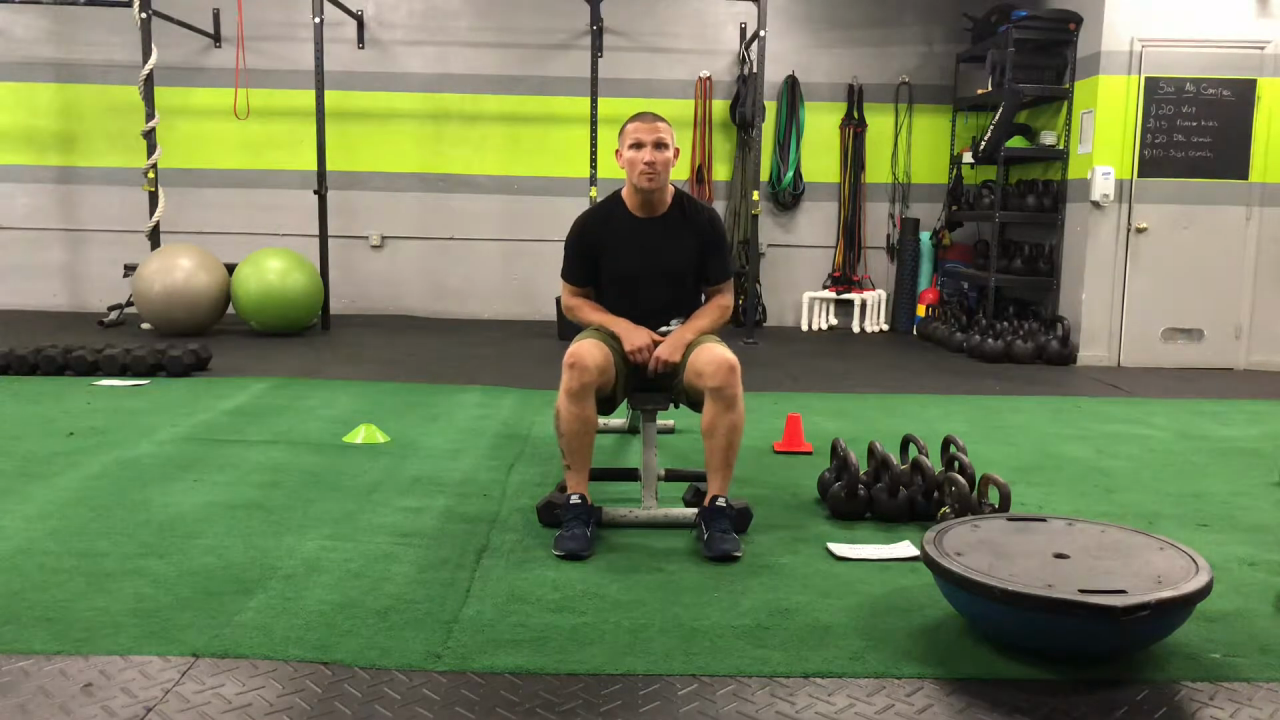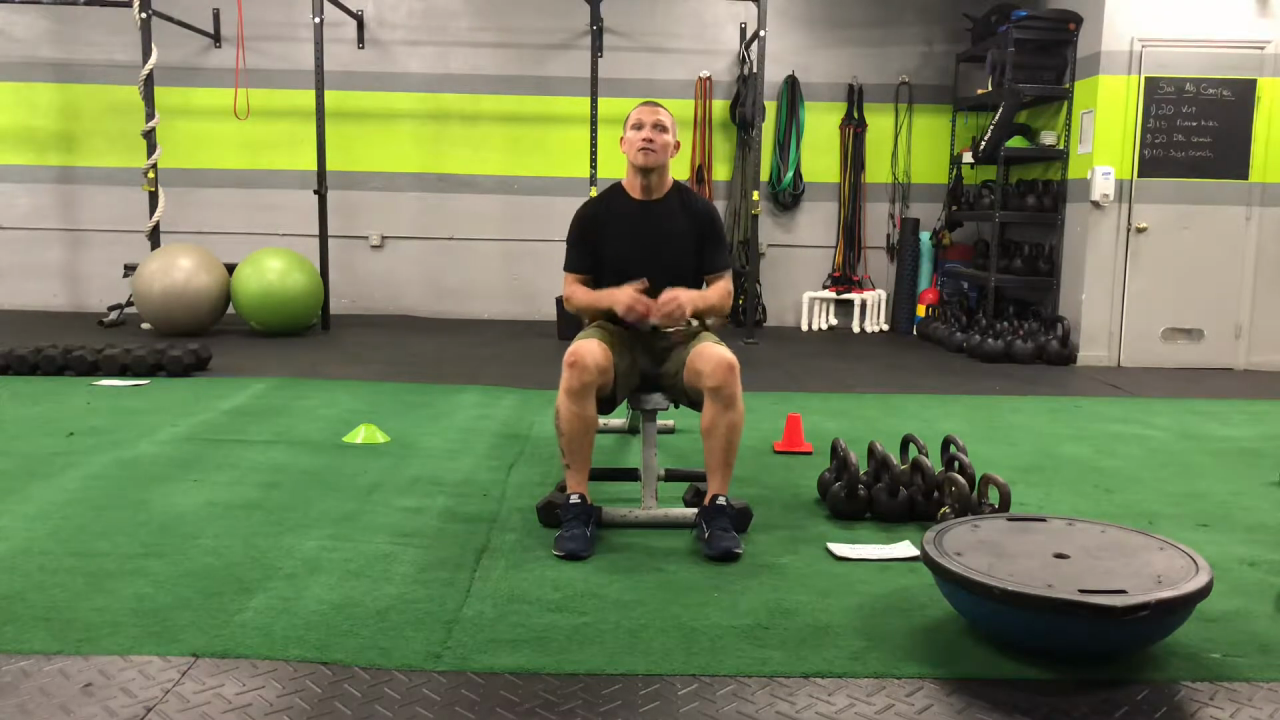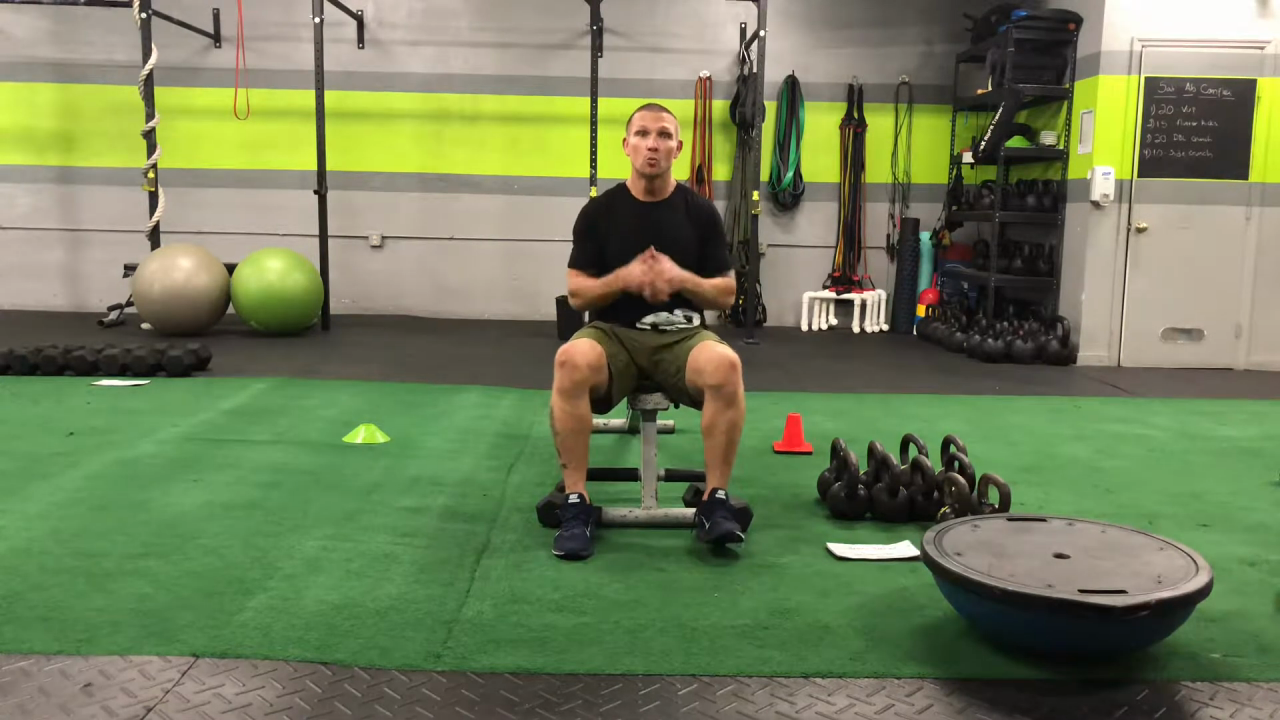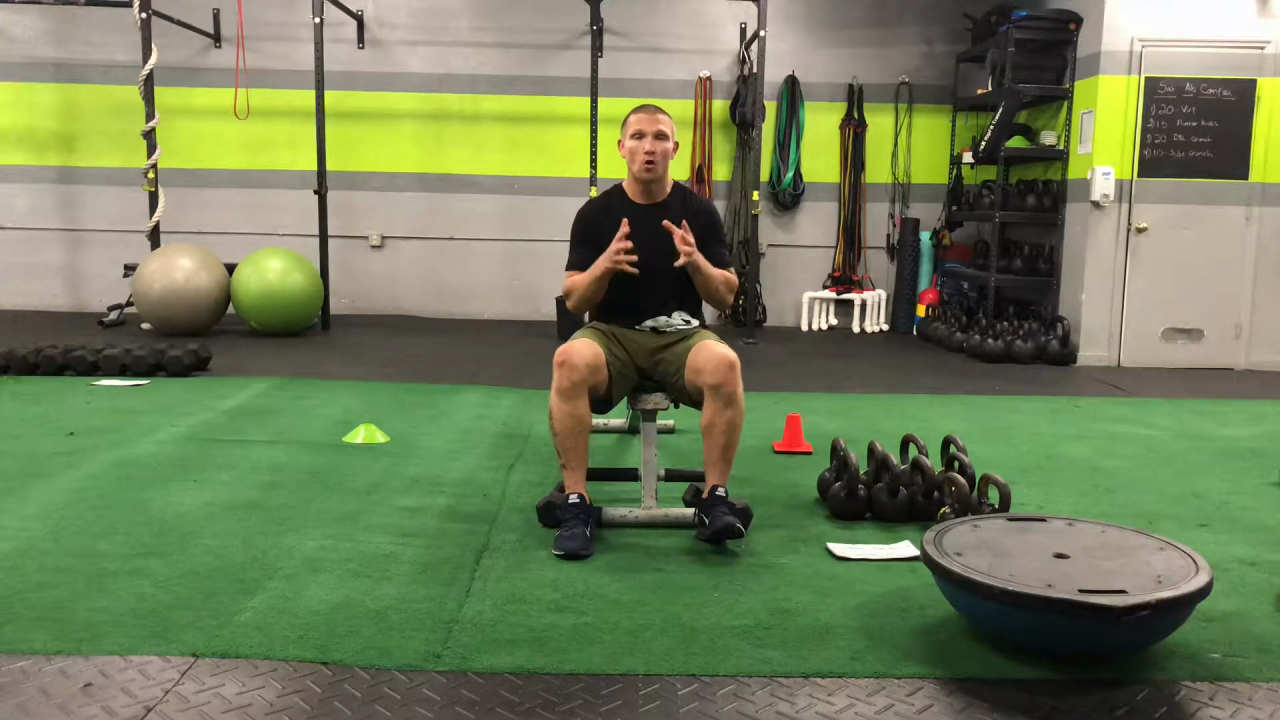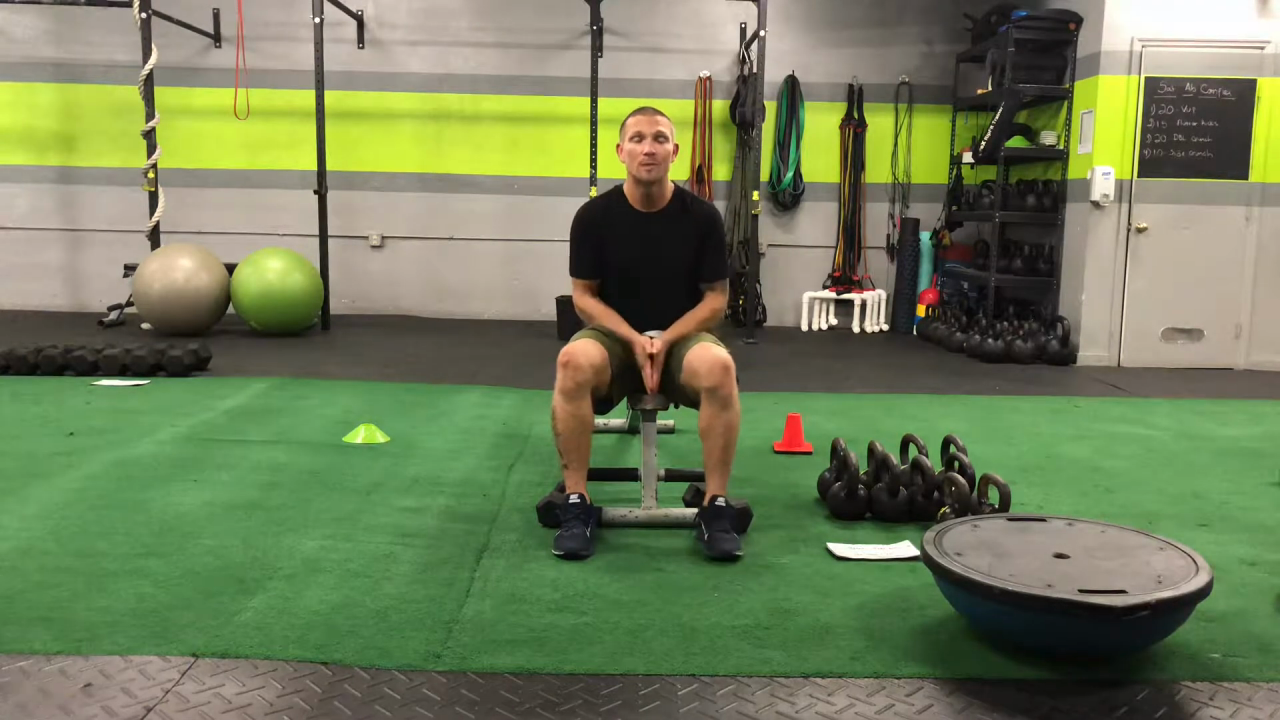
dt=0.5s
person 1, frame 1
left shoulder: (702, 221)
right shoulder: (592, 224)
left elbow: (721, 299)
right elbow: (573, 300)
left wrist: (682, 336)
right wrist: (623, 327)
left hip: (683, 337)
right hip: (615, 335)
left knee: (725, 367)
right knee: (578, 362)
left ankle: (716, 508)
right ankle: (577, 504)
person 1, frame 2
left shoulder: (698, 211)
right shoulder: (595, 212)
left elbow: (723, 291)
right elbow: (572, 293)
left wrist: (694, 299)
right wrist: (611, 298)
left hip: (681, 336)
right hip: (613, 334)
left knee: (723, 368)
right knee: (579, 362)
left ankle: (716, 507)
right ankle: (577, 504)
person 1, frame 3
left shoulder: (701, 213)
right shoulder: (599, 212)
left elbow: (726, 292)
right elbow: (576, 292)
left wrist: (683, 280)
right wrist: (623, 279)
left hip: (681, 333)
right hip: (614, 331)
left knee: (726, 366)
right knee: (570, 361)
left ankle: (715, 502)
right ankle: (576, 504)
person 1, frame 4
left shoulder: (699, 211)
right shoulder: (595, 213)
left elbow: (726, 295)
right elbow: (574, 299)
left wrist: (695, 260)
right wrist: (604, 265)
left hip: (681, 335)
right hip: (613, 334)
left knee: (725, 365)
right knee: (568, 361)
left ankle: (714, 499)
right ankle: (576, 503)
person 1, frame 5
left shoulder: (702, 216)
right shoulder: (593, 216)
left elbow: (716, 299)
right elbow: (584, 296)
left wrist: (665, 341)
right wrist: (635, 340)
left hip: (682, 337)
right hip: (615, 336)
left knee: (718, 367)
right knee: (573, 362)
left ankle: (715, 509)
right ankle: (577, 505)
